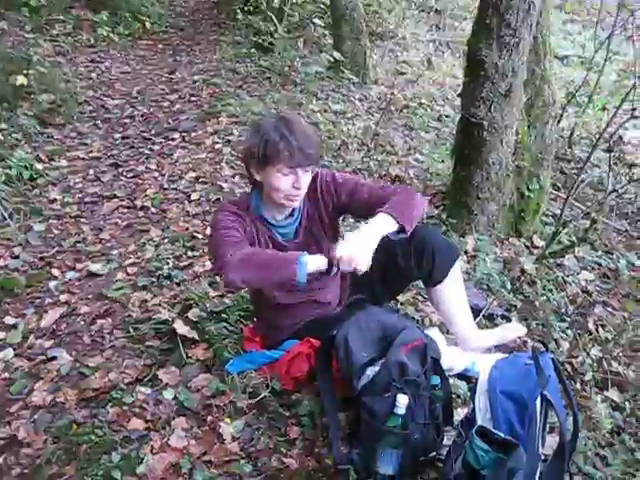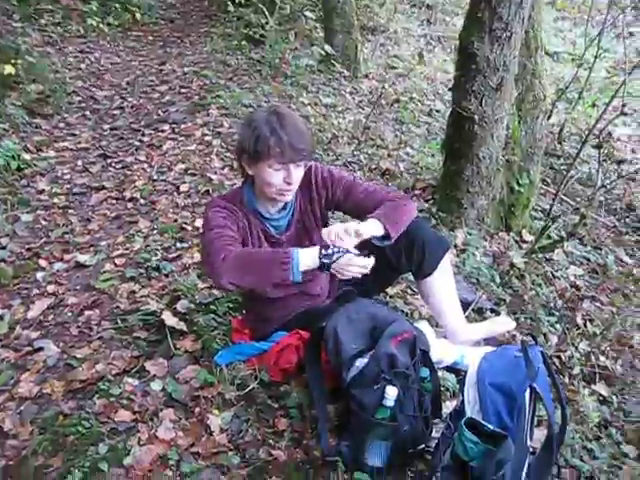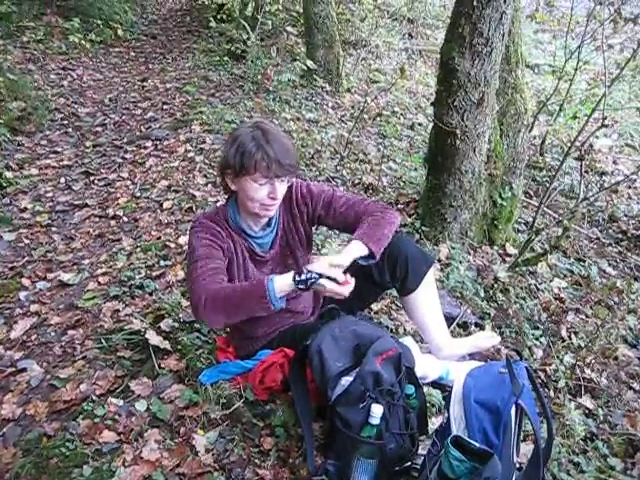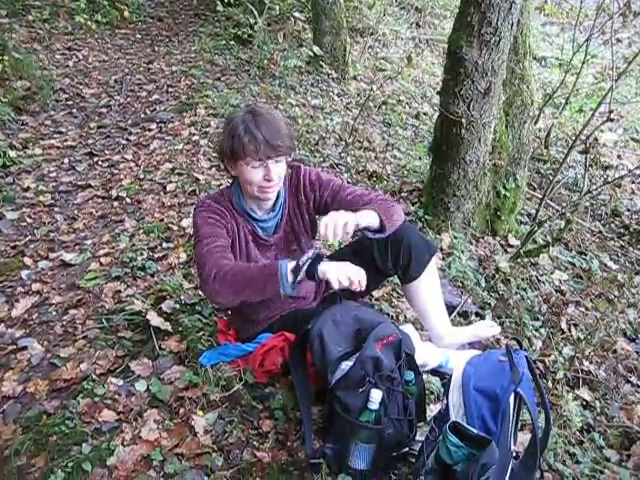
dt=0.5s
person 1, frame 1
left shoulder: (323, 187)
right shoulder: (233, 217)
left elbow: (410, 198)
right elbow: (231, 267)
left wrist: (371, 231)
right wrist: (325, 261)
left hip: (343, 293)
right hip: (297, 328)
left knee: (426, 241)
left ankle: (467, 339)
person 1, frame 2
left shoulder: (316, 179)
right shoulder: (226, 211)
left elbow: (402, 205)
right elbow: (222, 268)
left wrist: (360, 229)
right wrist: (321, 256)
left hip: (333, 285)
right hip: (285, 321)
left knee: (417, 233)
left ankle: (457, 332)
person 1, frame 3
left shoulder: (298, 196)
right shoulder: (210, 231)
left elbow: (383, 215)
right elbow: (208, 306)
left wrist: (340, 259)
right wrist: (296, 279)
left hip: (317, 304)
right hip: (270, 339)
left knee: (399, 248)
left ankle: (441, 347)
person 1, frame 4
left shoulder: (302, 181)
right shoulder: (214, 212)
left elbow: (390, 208)
right elbow: (217, 284)
left wrist: (356, 218)
right wrist: (308, 267)
left hip: (317, 289)
right hip: (271, 323)
left knee: (402, 237)
left ankle: (442, 335)
